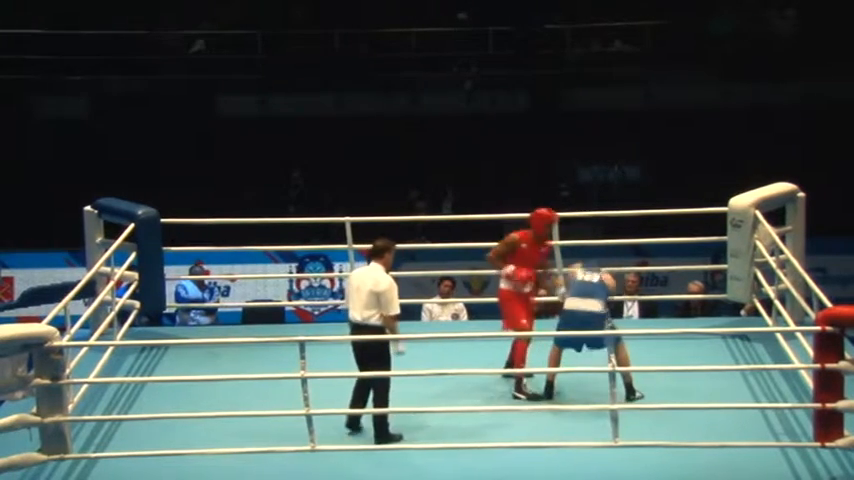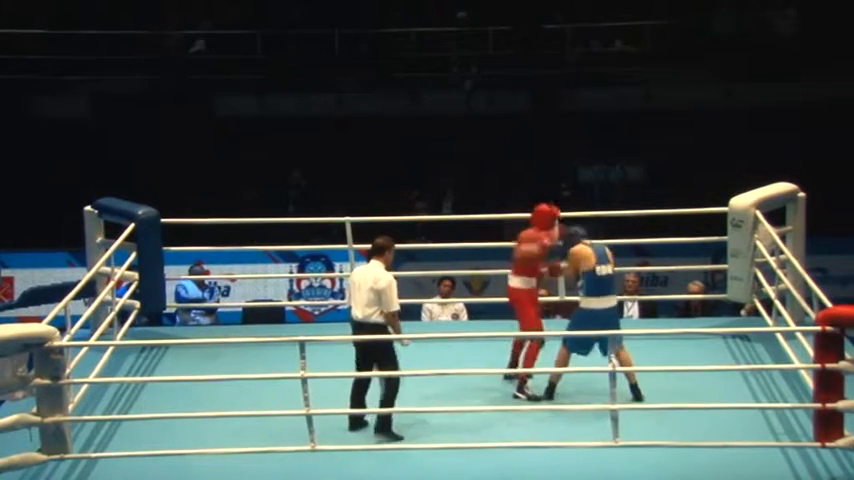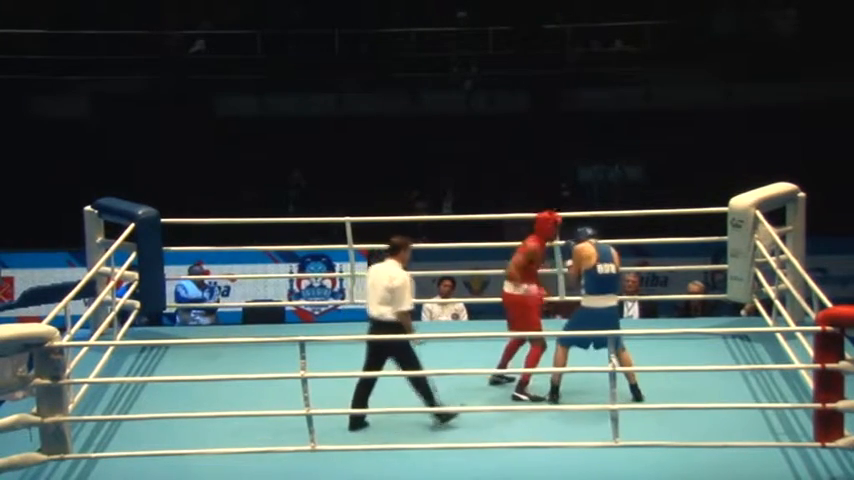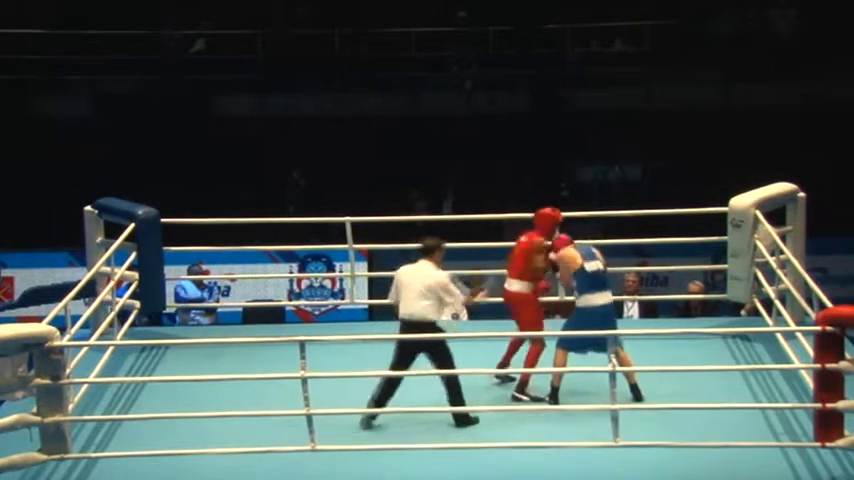
dt=0.3s
person 1, frame 1
left shoulder: (355, 274)
right shoulder: (385, 281)
left elbow: (350, 304)
right elbow: (389, 317)
right wrist: (397, 341)
left hip: (356, 332)
right hip: (375, 335)
left knee: (365, 378)
right knee: (380, 384)
left ankle: (353, 421)
right ankle: (381, 433)
person 1, frame 2
left shoulder: (357, 272)
right shoulder: (386, 278)
right elbow: (390, 313)
right wrist: (400, 335)
left hip: (358, 329)
right hip: (377, 332)
left knee: (362, 375)
right knee: (391, 379)
left ankle: (356, 420)
right ankle: (383, 426)
person 1, frame 3
left shoulder: (373, 270)
right shoulder: (401, 276)
right elbow: (403, 312)
right wrist: (412, 334)
left hip: (375, 329)
right hip: (393, 330)
left knee: (369, 374)
right knee: (415, 373)
left ankle: (356, 419)
right ankle: (438, 412)
person 1, frame 4
left shoulder: (403, 271)
right shoulder: (440, 277)
left elbow: (394, 301)
right elbow: (459, 303)
right wrist: (475, 295)
left hip: (407, 328)
right hip: (429, 329)
left knee: (395, 372)
right knee: (448, 373)
left ankle: (372, 413)
right ankle: (461, 417)
person 2, frame 1
left shoulder: (545, 246)
right shoulder: (516, 238)
left elbow: (541, 270)
right elbow: (492, 256)
right wrist: (509, 270)
left hip: (525, 293)
right hip: (510, 293)
left knee: (524, 332)
right knee: (524, 335)
left ankle: (510, 367)
right ankle: (519, 387)
person 2, frame 2
left shoulder: (528, 234)
right shoulder: (535, 236)
left elbow: (536, 261)
right elbow: (520, 254)
right wrist: (545, 242)
left hip: (518, 287)
right hip: (523, 291)
left knee: (525, 330)
right knee: (537, 337)
left ankle: (512, 368)
right ankle: (521, 388)
person 2, frame 3
left shoulder: (531, 242)
right shoulder: (534, 247)
right elbow: (511, 268)
left wrist: (534, 290)
right wrist: (527, 290)
left hip: (510, 294)
right hip: (520, 297)
left knee: (520, 336)
right knee: (538, 343)
left ankle: (498, 374)
right ankle: (521, 389)
person 2, frame 4
left shoulder: (526, 237)
right shoulder: (538, 241)
right elbow: (540, 270)
right wrist: (550, 261)
left hip: (511, 290)
right hip: (521, 295)
left knee: (525, 333)
right knee: (537, 341)
left ankle: (502, 368)
right ankle: (520, 390)
person 3, frame 1
left shoulder: (575, 271)
right shoulder: (608, 278)
left hip: (570, 311)
right hip: (595, 313)
left knee: (558, 346)
right knee: (618, 345)
left ankle: (548, 390)
right ankle: (630, 391)
person 3, frame 2
left shoulder: (577, 250)
right shoulder: (606, 250)
left elbow: (571, 279)
left wrist: (568, 264)
left hip: (589, 309)
right hip: (611, 308)
left knee: (567, 347)
right knee: (618, 348)
left ankle: (550, 390)
right ankle: (636, 391)
person 3, frame 3
left shoulder: (580, 248)
right shoulder: (612, 251)
left elbow: (573, 279)
left wrist: (571, 263)
left hip: (589, 309)
right hip: (611, 308)
left knee: (563, 344)
right knee: (619, 348)
left ankle: (554, 391)
right ankle: (636, 391)
person 3, frame 4
left shoulder: (564, 254)
right shoulder: (594, 250)
left elbow: (567, 283)
left hip: (586, 308)
right hip: (607, 304)
left knee: (562, 347)
right knee: (616, 348)
left ankle: (554, 393)
right ankle: (636, 391)
